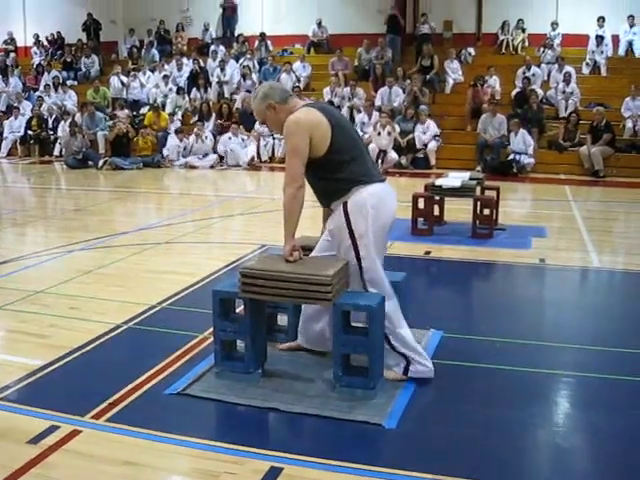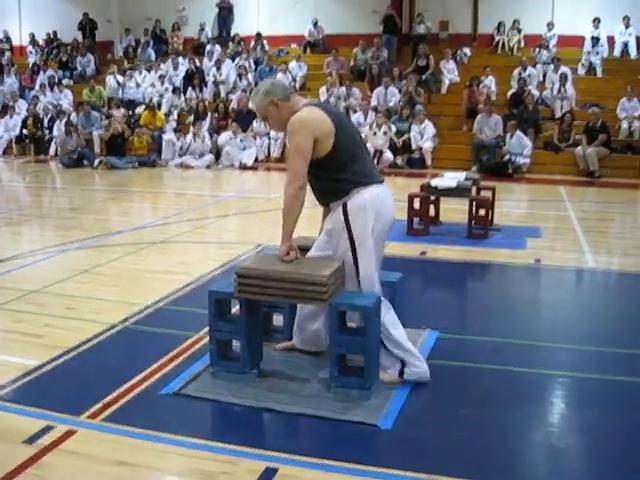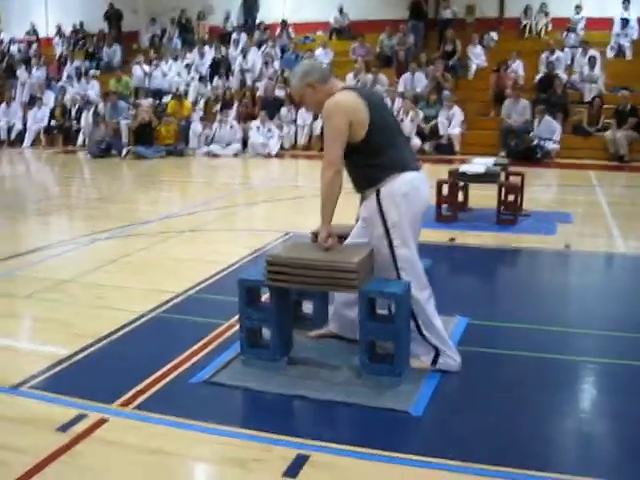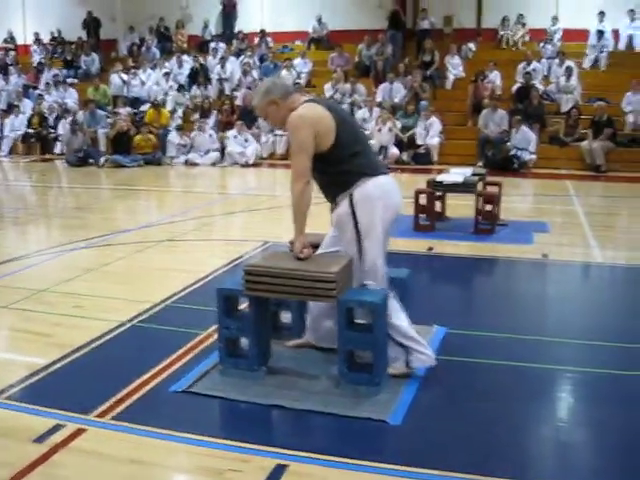
dt=0.3s
person 1, frame 1
left shoulder: (297, 121)
right shoulder: (318, 113)
left elbow: (294, 186)
left wrist: (289, 240)
right wrist: (326, 228)
left hip: (361, 204)
right hip: (365, 199)
left knee: (370, 287)
left ankle: (408, 362)
right ankle: (313, 338)
person 1, frame 2
left shoulder: (300, 121)
right shoulder: (319, 114)
left elbow: (296, 184)
left wrist: (286, 240)
right wrist: (325, 224)
left hip: (361, 206)
right hip: (355, 203)
left knee: (362, 290)
left ankle: (403, 364)
right ankle: (308, 337)
person 1, frame 3
left shoulder: (336, 105)
right shoulder: (358, 97)
left elbow: (332, 170)
left wrist: (325, 225)
right wrist: (364, 207)
left hip: (394, 191)
right hip: (398, 186)
left knee: (404, 277)
left ankle: (437, 353)
right ankle: (345, 324)
person 1, frame 4
left shoulder: (300, 117)
right shoulder: (320, 108)
left elbow: (301, 180)
left wrist: (299, 236)
right wrist: (337, 216)
left hip: (367, 197)
right hip: (371, 191)
left knee: (367, 281)
left ankle: (408, 353)
right ankle: (322, 334)
